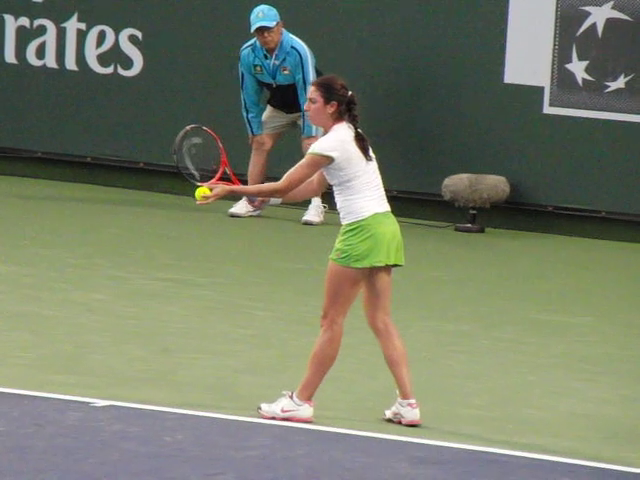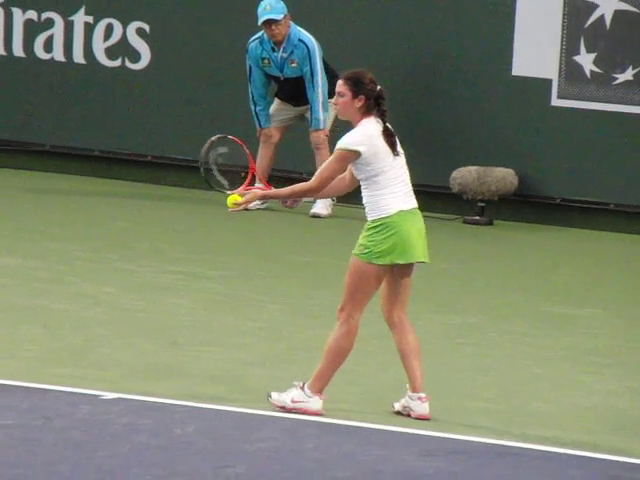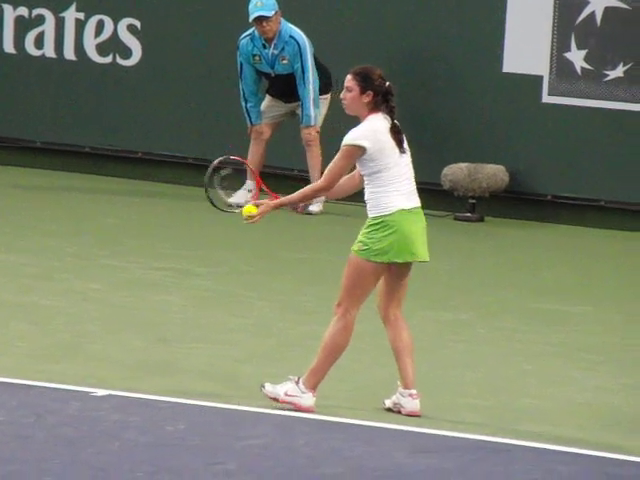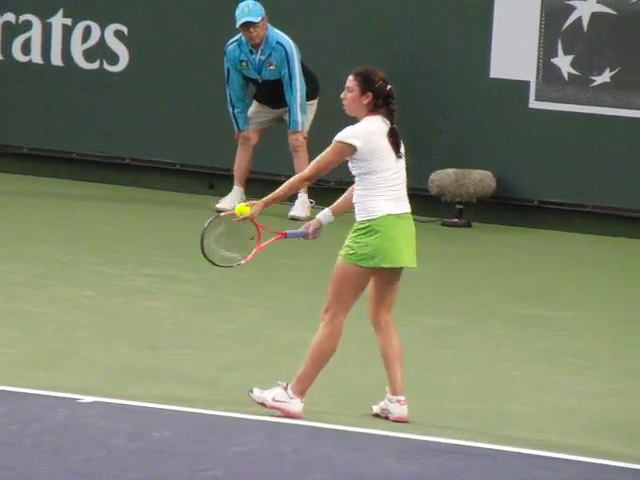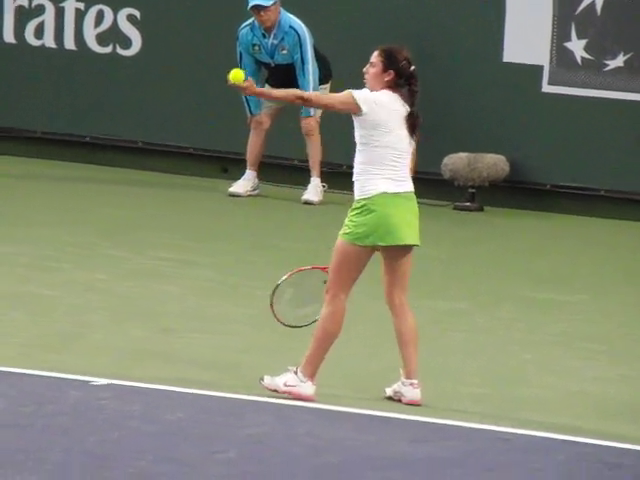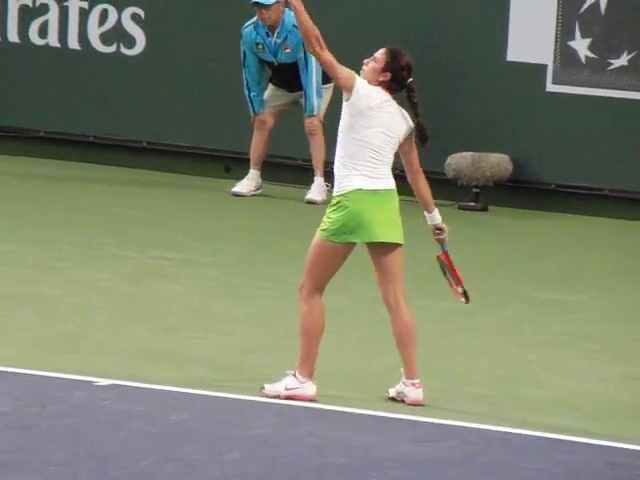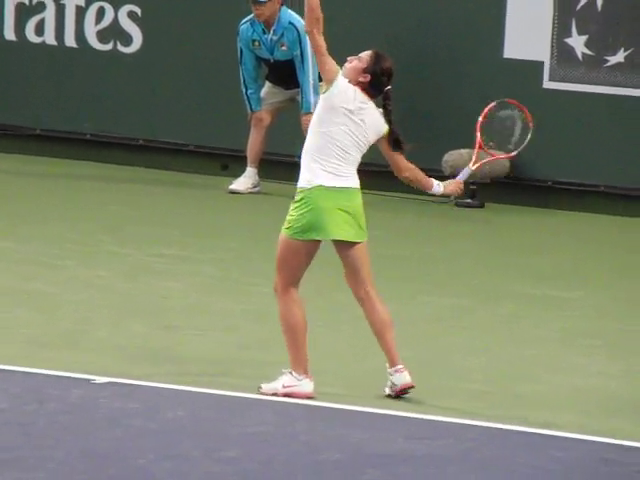
dt=0.7s
person 1, frame 1
left shoulder: (330, 144)
right shoulder: (351, 135)
left elbow: (282, 186)
right elbow: (314, 186)
left wrist: (229, 189)
right wrist: (271, 197)
left hip: (362, 232)
right hip: (384, 228)
left knee: (331, 320)
right knee: (380, 321)
left ankle: (300, 401)
right ankle: (407, 404)
person 1, frame 2
left shoulder: (357, 138)
right shoulder: (381, 129)
left elbow: (314, 185)
right elbow: (348, 182)
left wrist: (261, 194)
right wrist: (297, 194)
left hip: (386, 228)
right hip: (410, 223)
left knee: (348, 314)
right knee: (395, 315)
left ankle: (311, 394)
right ankle: (417, 397)
person 1, frame 3
left shoulder: (362, 134)
right shoulder: (388, 127)
left elbow: (324, 184)
left wrist: (275, 204)
right wrist: (312, 198)
left hip: (387, 225)
right hip: (411, 222)
left knee: (345, 310)
right knee: (391, 312)
left ankle: (305, 389)
right ankle: (409, 394)
person 1, frame 4
left shoulder: (356, 133)
right shoulder: (387, 131)
left elbow: (308, 174)
left wrist: (263, 203)
right wrist: (324, 217)
left hip: (374, 230)
right hip: (400, 227)
left knee: (333, 315)
right knee: (382, 317)
left ankle: (293, 395)
right ankle: (397, 400)
person 1, frame 5
left shoulder: (368, 100)
right shoulder: (407, 113)
left elbow: (308, 99)
left wrist: (256, 90)
left hip: (374, 206)
right hip: (404, 206)
left knee: (335, 294)
right knee: (398, 299)
left ankle: (304, 378)
right ankle: (410, 384)
person 1, frame 6
left shoulder: (360, 92)
right shoulder: (404, 119)
left elbow: (318, 47)
right elbow: (415, 173)
right wrist: (433, 217)
left hip: (352, 202)
right hip: (386, 203)
left knee: (311, 290)
right knee: (395, 298)
left ankle: (303, 379)
right ankle: (412, 384)
person 1, frame 7
left shoulder: (339, 90)
right shoulder: (378, 121)
right elbow: (402, 168)
right wrist: (440, 187)
left hip: (315, 198)
right hip: (349, 201)
left knee: (285, 286)
right knee: (365, 291)
left ankle: (299, 377)
right ankle: (398, 371)
person 2, frame 1
left shoulder: (298, 51)
right shoulder: (247, 54)
left elbow: (309, 92)
right elbow: (250, 94)
left wrist: (310, 133)
right wrist: (255, 130)
right hip: (278, 105)
left knee: (310, 147)
right knee: (259, 145)
left ankle: (316, 205)
right ankle: (250, 201)
person 2, frame 2
left shoulder: (305, 43)
right shoulder: (255, 47)
left elbow: (317, 86)
right elbow: (257, 87)
left wrist: (318, 125)
right wrist: (263, 122)
left hip: (320, 94)
right hip: (286, 97)
left knee: (318, 140)
right knee: (267, 137)
left ankle: (325, 198)
person 2, frame 3
left shoulder: (296, 40)
right shoulder: (246, 44)
left elbow: (308, 83)
right elbow: (248, 84)
left wrist: (309, 122)
right wrist: (254, 119)
left hip: (312, 91)
right hip: (277, 94)
left knee: (309, 137)
right knee: (258, 134)
left ankle: (316, 194)
right ankle: (249, 189)
person 2, frame 4
left shoulder: (283, 46)
right shoulder: (233, 49)
left elbow: (295, 88)
right elbow: (235, 90)
left wrist: (296, 128)
right wrist: (241, 125)
left hip: (300, 96)
right hip: (264, 99)
left knee: (296, 143)
right knee: (245, 139)
left ankle: (302, 200)
right ankle: (237, 194)
person 2, frame 5
left shoulder: (296, 31)
right shoulder: (245, 33)
left elbow: (307, 73)
right elbow: (248, 75)
left wrist: (308, 113)
right wrist: (254, 109)
left hip: (312, 81)
right hip: (276, 83)
left knee: (309, 127)
right knee: (258, 123)
left ankle: (315, 184)
right ankle: (250, 179)
person 2, frame 6
left shoulder: (299, 29)
right shoulder: (249, 32)
left elbow: (310, 71)
right elbow: (251, 73)
left wrist: (312, 112)
right wrist: (257, 109)
left hip: (315, 82)
right hip: (280, 83)
left knee: (313, 126)
right knee: (261, 123)
left ankle: (319, 183)
right ankle: (253, 178)
person 2, frame 7
left shoulder: (295, 27)
right shoulder: (246, 29)
left elbow: (307, 69)
right elbow: (248, 70)
left wrist: (308, 109)
right wrist: (254, 106)
left hip: (310, 80)
right hip: (276, 81)
left knee: (309, 123)
right knee: (258, 120)
right ankle: (251, 175)
